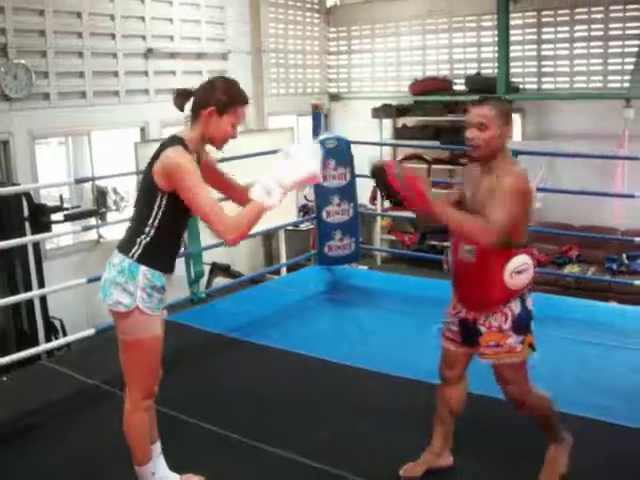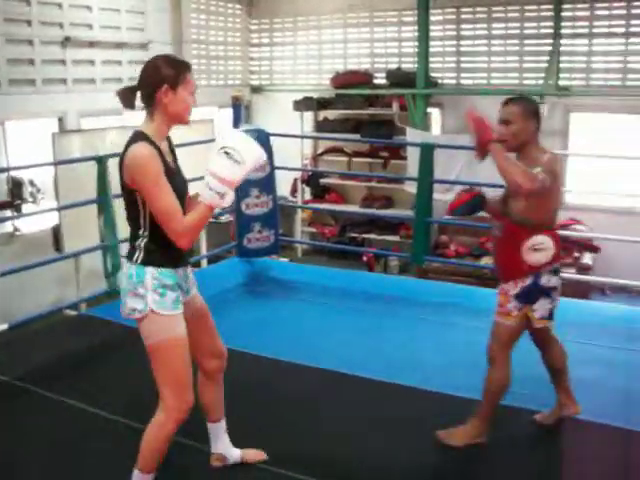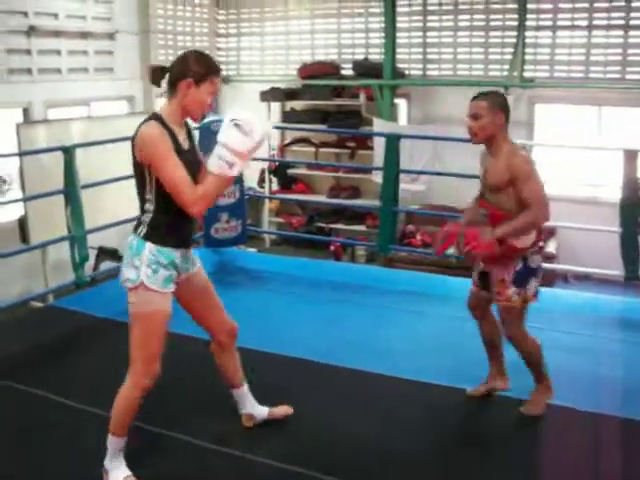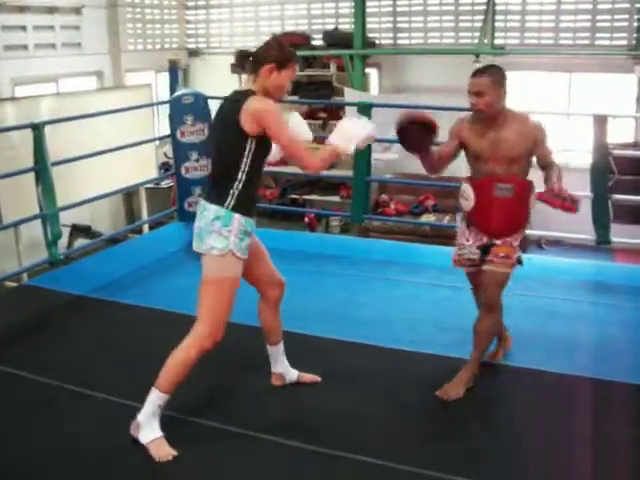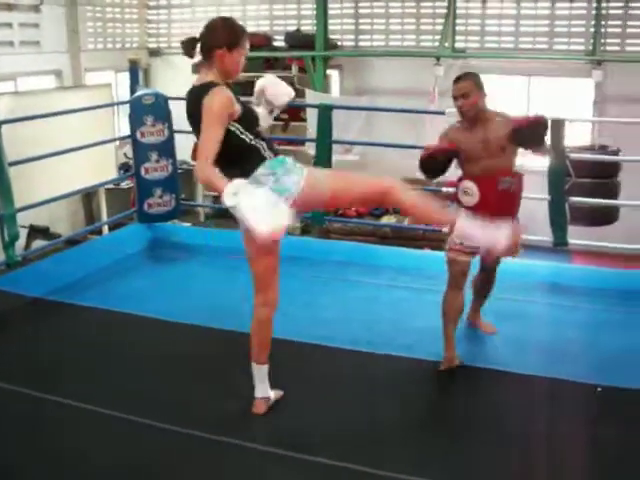
dt=1s
person 1, frame 1
left shoulder: (195, 155)
right shoulder: (177, 160)
left elbow: (240, 194)
right elbow: (229, 231)
left wrist: (288, 177)
right wrist: (275, 187)
left hip: (146, 278)
right hip: (135, 280)
left knee: (149, 386)
right knee: (139, 394)
person 1, frame 2
left shoulder: (162, 142)
right shoulder: (141, 154)
right elbow: (182, 234)
left wrist: (222, 180)
right wrist: (221, 185)
left hip: (176, 275)
right hip: (152, 281)
left knee: (214, 360)
right knee: (177, 403)
person 1, frame 3
left shoulder: (184, 129)
right shoulder: (152, 133)
left elbow: (202, 186)
right elbow: (195, 203)
left hip: (182, 254)
right hip: (152, 257)
left knee: (225, 332)
right knee: (144, 374)
left ankle: (250, 410)
person 1, frame 4
left shoulder: (233, 104)
right shoulder: (259, 107)
right elbow: (310, 163)
left wrist: (277, 145)
right wrist: (346, 140)
left hip: (229, 218)
right hip: (227, 222)
left knee: (272, 287)
right knee: (207, 334)
left ankle: (281, 370)
right ankle: (147, 420)
person 1, frame 5
left shoulder: (197, 95)
right shoulder: (218, 97)
right elbow: (203, 168)
left wrist: (262, 110)
right wrist: (236, 192)
left hip: (251, 198)
right hip: (274, 182)
left knee: (264, 300)
right knee: (388, 188)
left ankle: (261, 393)
right ankle: (473, 230)
person 2, frame 1
left shoulder: (512, 180)
right shoulder: (473, 171)
left elbow: (486, 236)
right elbow: (453, 207)
left wrist: (431, 207)
right wrist: (405, 188)
left hip: (502, 299)
right hip: (466, 294)
left knee: (514, 389)
right knee: (450, 372)
left ankle: (559, 440)
person 2, frame 2
left shoulder: (546, 163)
right shoulder: (521, 164)
left elbow: (527, 186)
right elbow: (507, 208)
left wrist: (492, 144)
right wrist: (480, 201)
left hip: (533, 271)
right hip: (519, 268)
left knee: (497, 351)
right knee: (542, 335)
left ankle: (477, 426)
right ankle: (565, 401)
person 2, frame 3
left shoulder: (518, 160)
right shoulder: (487, 156)
left elbow: (540, 211)
left wrist: (496, 235)
right wrist: (462, 224)
left hip: (516, 254)
right hip: (494, 251)
left knee: (514, 330)
right knee: (477, 306)
left ankle: (543, 386)
right ankle: (497, 375)
person 2, frame 4
left shoulder: (529, 129)
right shoulder: (464, 127)
left elbow: (549, 166)
right elbow: (435, 167)
left wrist: (554, 183)
right wrist: (422, 149)
left hip: (508, 223)
right hip: (473, 219)
left knee: (490, 299)
right knee: (481, 292)
left ankle: (469, 371)
right ankle: (502, 338)
person 2, frame 5
left shoulder: (509, 124)
right shoulder: (454, 133)
left elbow: (538, 146)
right elbow: (434, 166)
left wrist: (534, 139)
right wrist: (434, 161)
left hip: (503, 210)
right hip: (469, 211)
left knee: (489, 270)
right knee: (456, 277)
left ankle: (475, 314)
right ankle: (449, 347)
